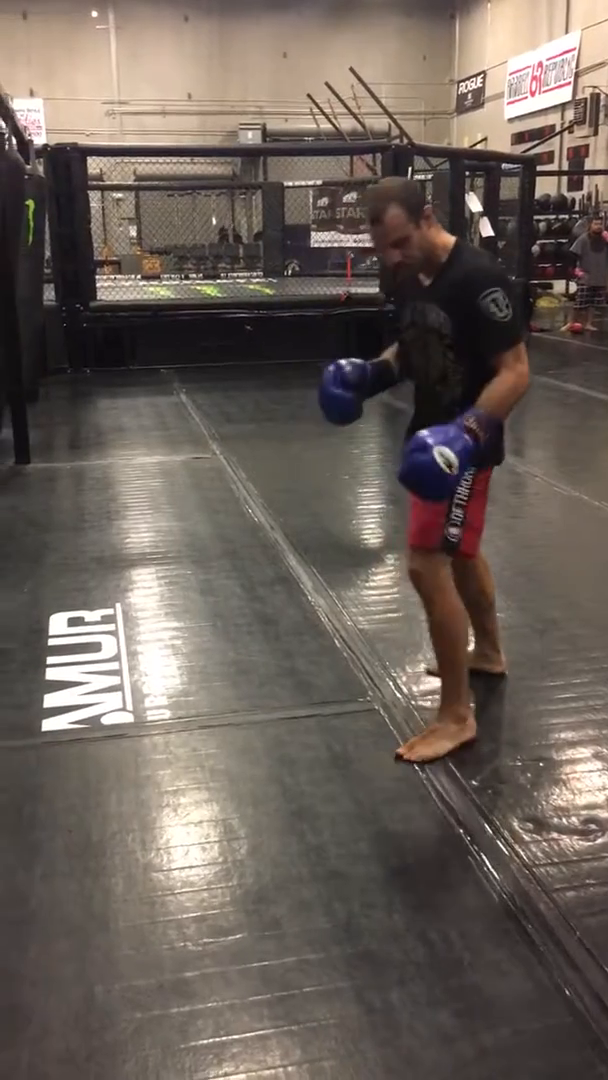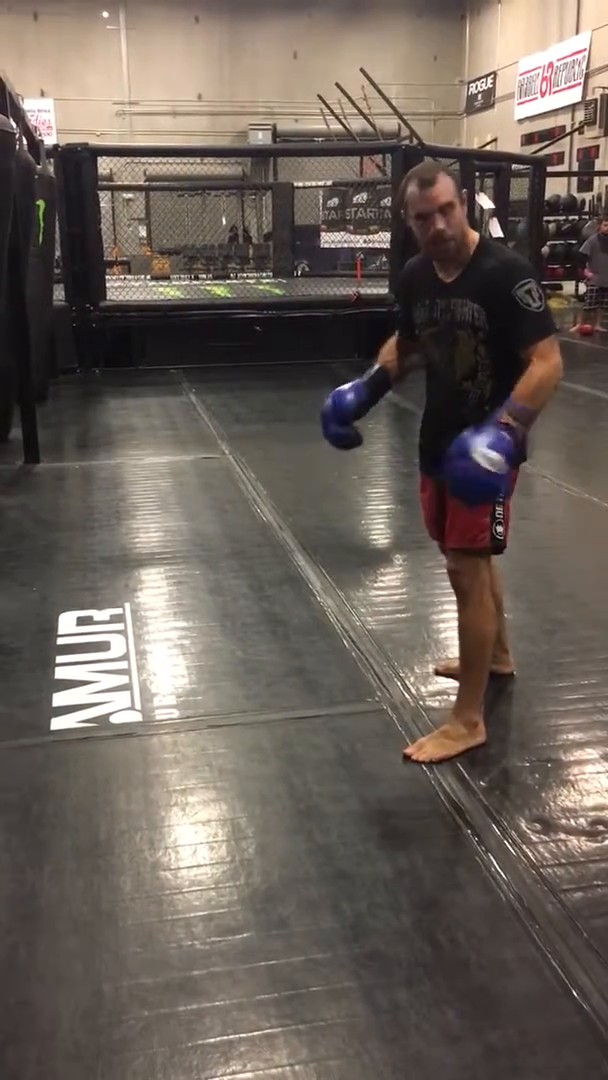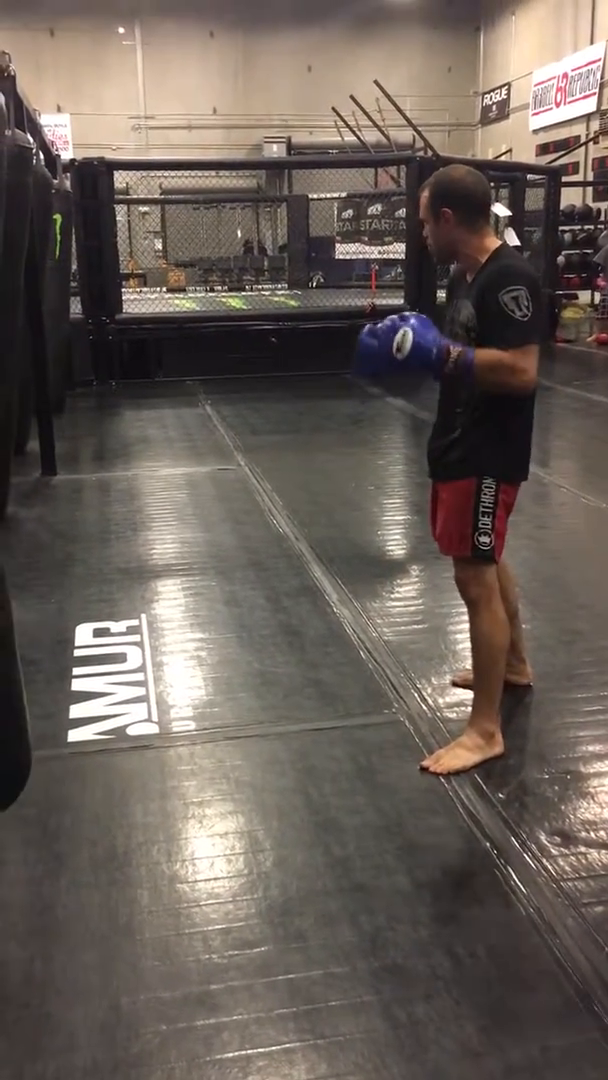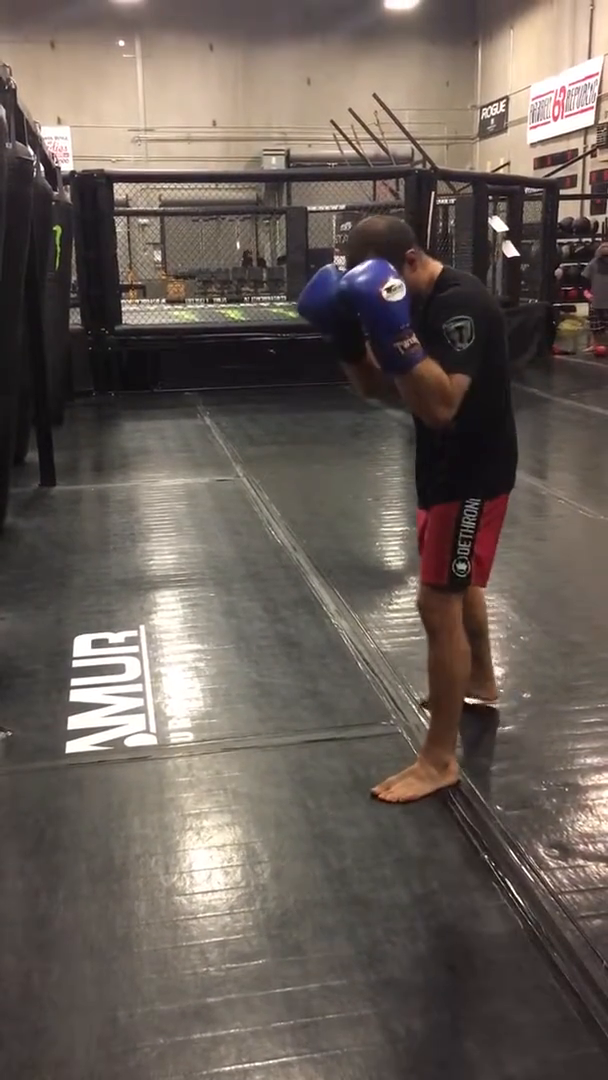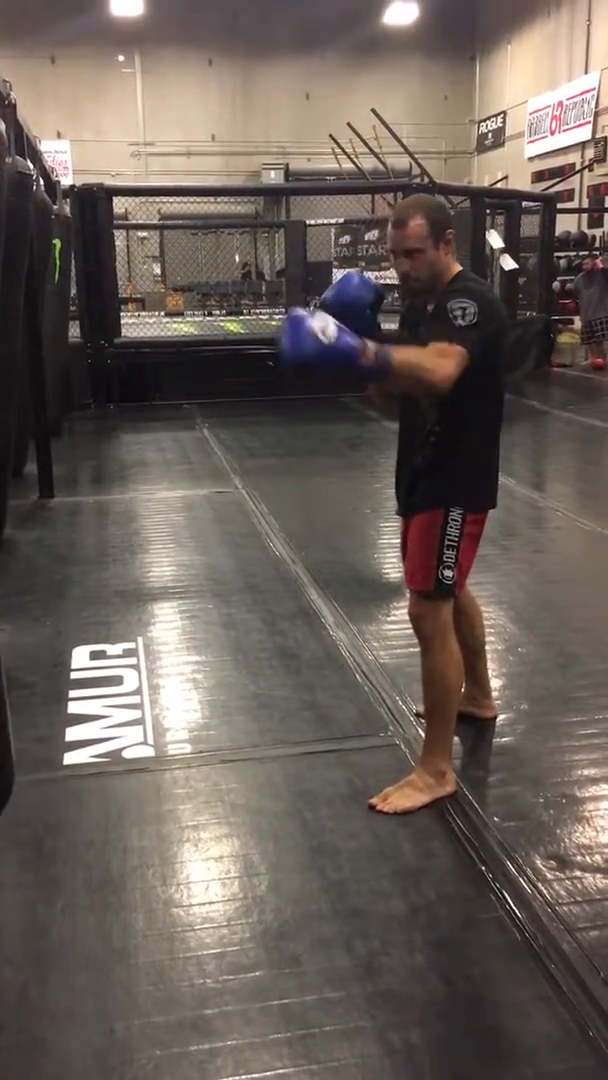
dt=1s
person 1, frame 1
left shoulder: (477, 278)
right shoulder: (407, 278)
left elbow: (515, 370)
left wrist: (466, 432)
right wrist: (370, 374)
left hip: (461, 445)
right hip: (430, 437)
left knee: (429, 567)
right knee: (460, 550)
left ankle: (456, 716)
right ankle: (489, 651)
person 1, frame 2
left shoulder: (506, 272)
right shoulder: (414, 274)
left elbow: (547, 363)
left wrist: (503, 429)
right wrist: (367, 388)
left hip: (483, 445)
right hip: (439, 442)
left knee: (466, 567)
right knee: (469, 555)
left ankle: (468, 719)
right ankle: (497, 654)
person 1, frame 3
left shoulder: (511, 279)
right shoulder: (464, 274)
left elbow: (520, 371)
left wrist: (436, 353)
right wrist: (413, 346)
left hip: (488, 454)
right hip: (458, 443)
left knee: (475, 578)
right knee: (484, 560)
left ankle: (485, 730)
right ankle: (513, 663)
person 1, frame 4
left shoulder: (460, 304)
right shoulder: (416, 301)
left elbow: (440, 405)
right elbow: (375, 385)
left wrist: (397, 331)
right wrist: (346, 332)
left hip: (474, 474)
right hip: (447, 466)
left knee: (439, 602)
right knee: (457, 584)
left ankle: (439, 759)
right ankle: (480, 679)
person 1, frame 5
left shoulder: (470, 302)
right shoulder: (429, 301)
left elbow: (437, 374)
right elbow: (399, 375)
left wrist: (351, 349)
right wrist: (354, 335)
left hip: (456, 483)
right hip: (431, 476)
left knee: (430, 611)
right knee: (450, 590)
left ankle: (436, 769)
right ankle: (477, 695)
